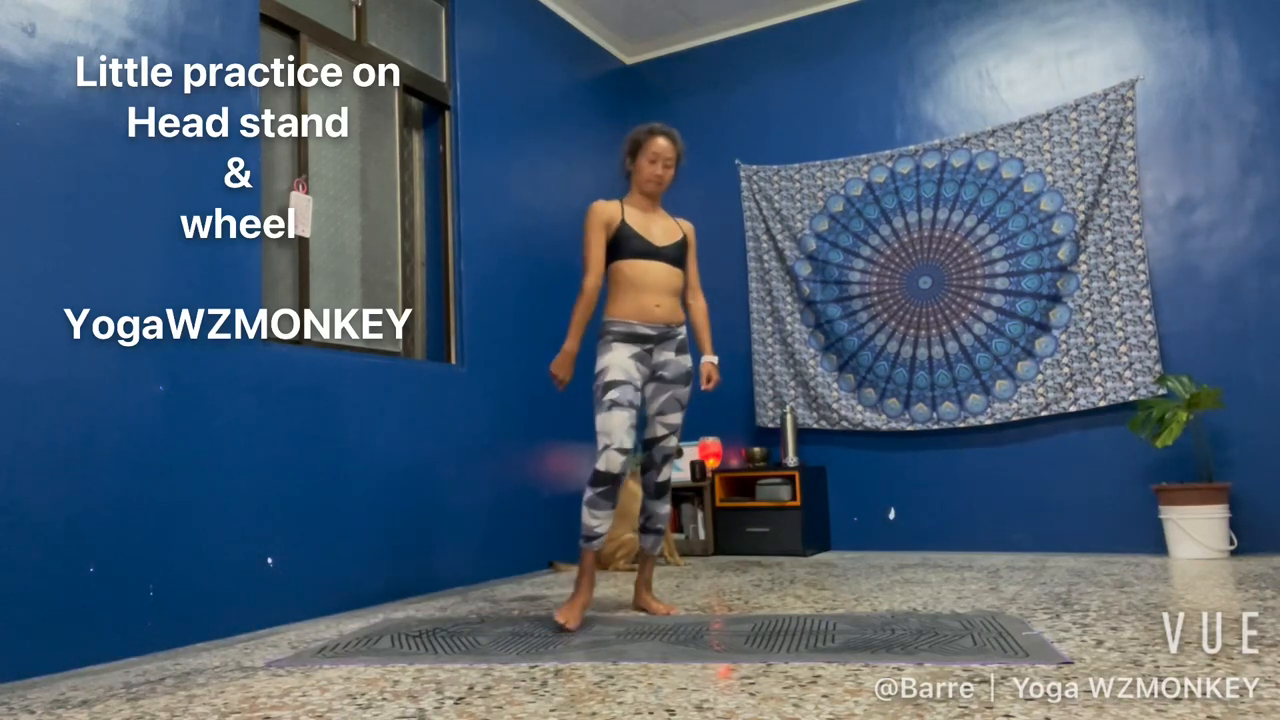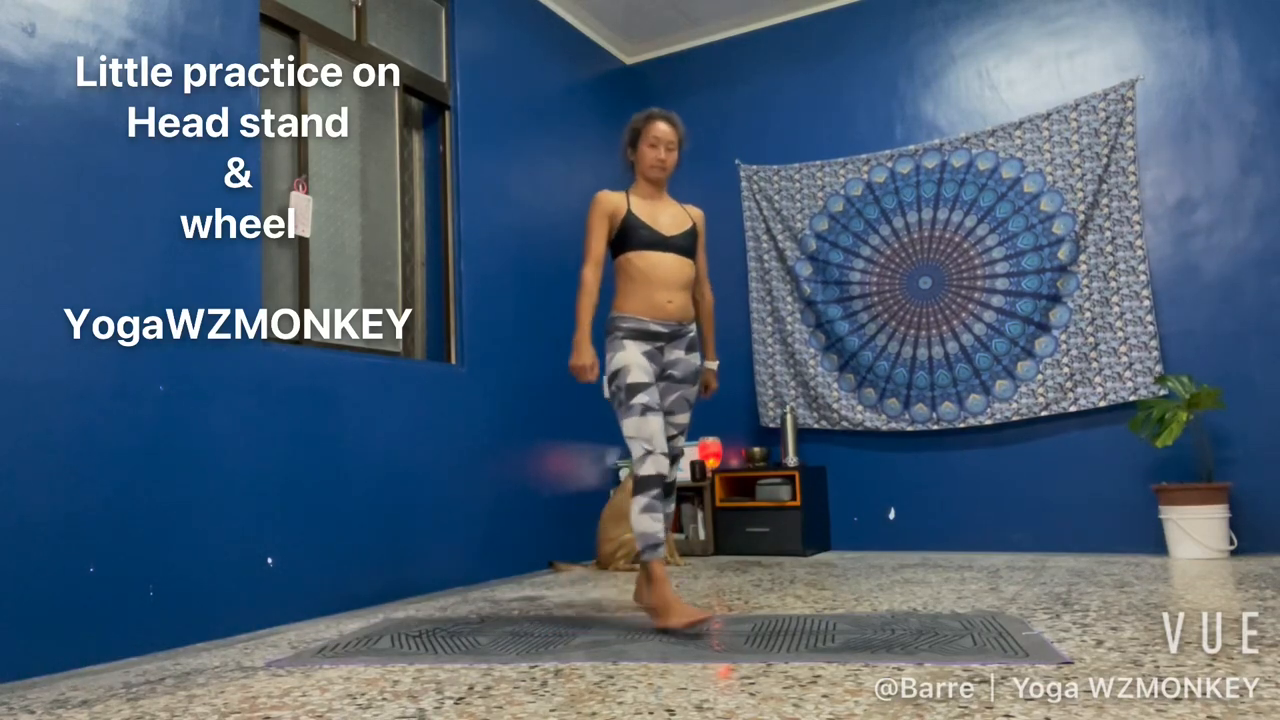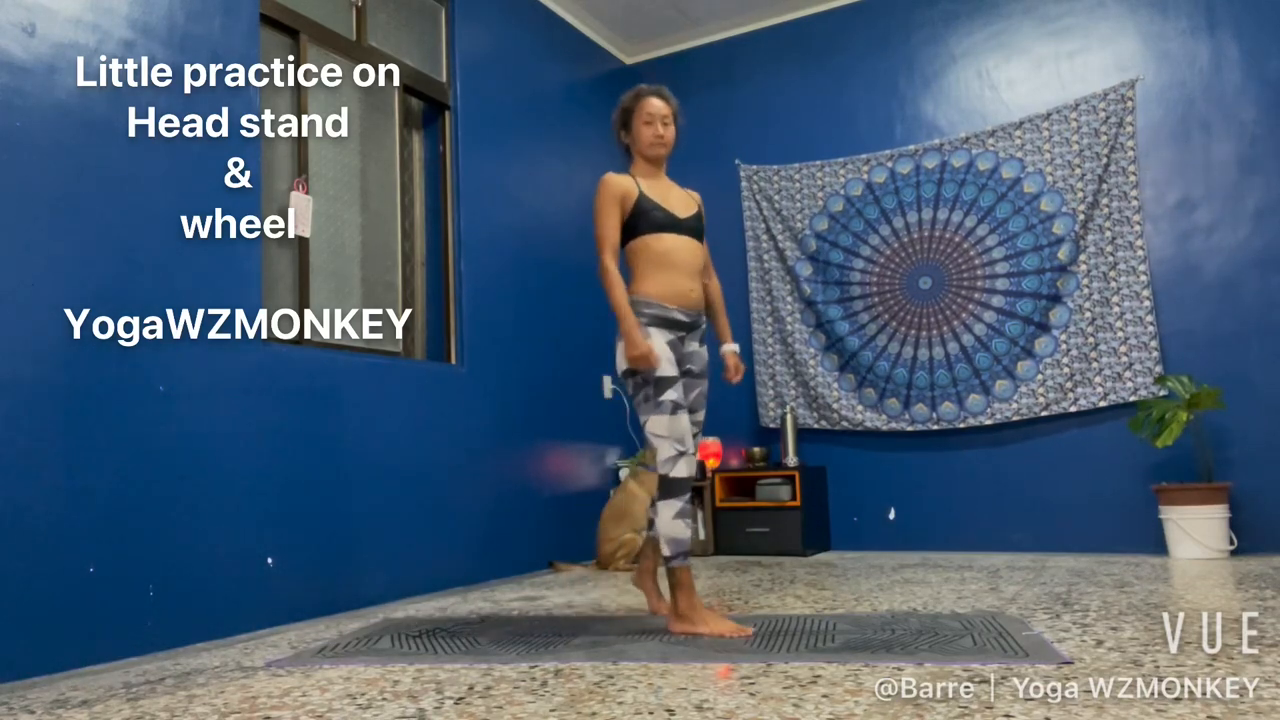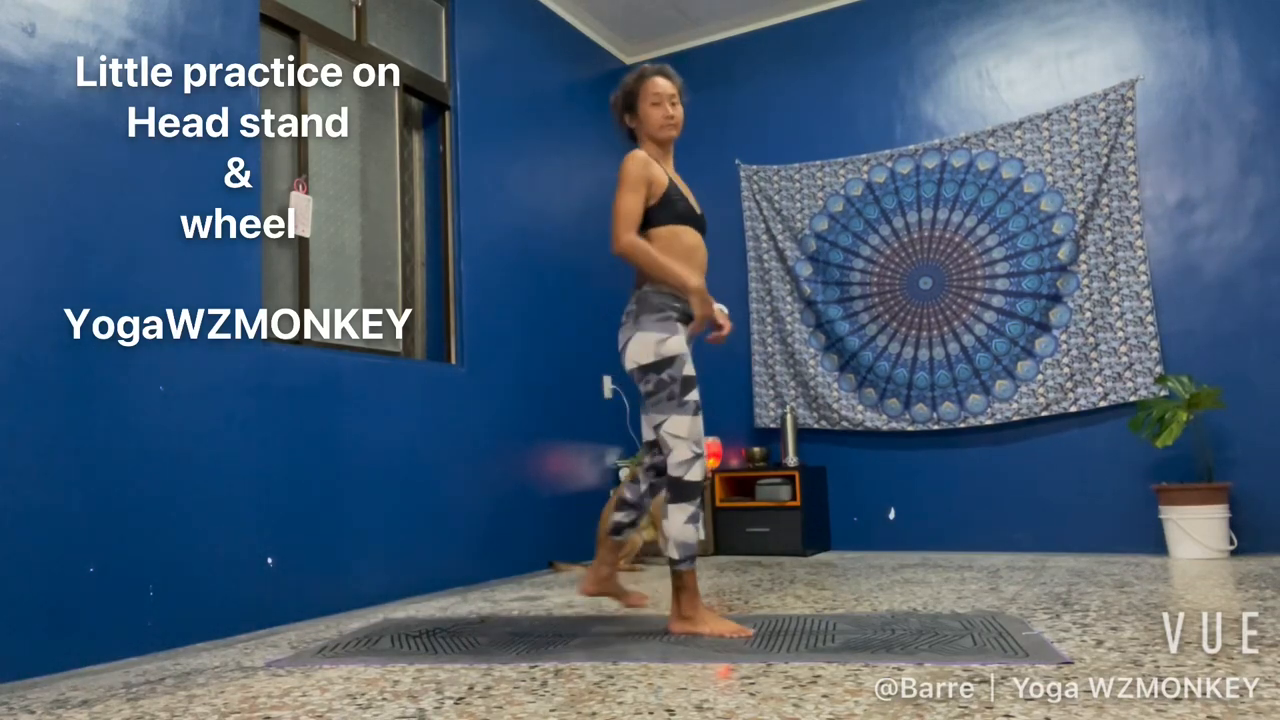
dt=0.3s
person 1, frame 1
left shoulder: (684, 228)
right shoulder: (606, 211)
left elbow: (694, 294)
right elbow: (592, 280)
left wrist: (708, 354)
right wrist: (568, 348)
left hip: (674, 346)
right hip: (622, 341)
left knee: (661, 469)
right knee: (612, 456)
left ankle: (645, 586)
right ankle: (583, 586)
person 1, frame 2
left shoulder: (693, 216)
right shoulder: (609, 203)
right elbow: (589, 273)
left wrist: (709, 358)
right wrist: (581, 342)
left hip: (682, 343)
right hip: (631, 338)
left knee: (668, 468)
right knee: (649, 461)
left ankle: (645, 582)
right ankle: (661, 598)
person 1, frame 3
left shoulder: (692, 198)
right shoulder: (616, 185)
right elbow: (607, 261)
left wrist: (728, 342)
right wrist: (630, 329)
left hip: (693, 333)
right hip: (650, 328)
left knee: (680, 463)
right knee: (675, 460)
left ankle: (647, 567)
right ankle: (686, 606)
person 1, frame 4
left shoulder: (669, 173)
right shoulder: (638, 162)
right elbow: (623, 239)
left wrist: (707, 303)
right wrist: (688, 287)
left hip: (668, 324)
right hip: (656, 323)
left knee: (658, 461)
right knee: (685, 463)
left ankle: (601, 566)
right ankle: (688, 609)
